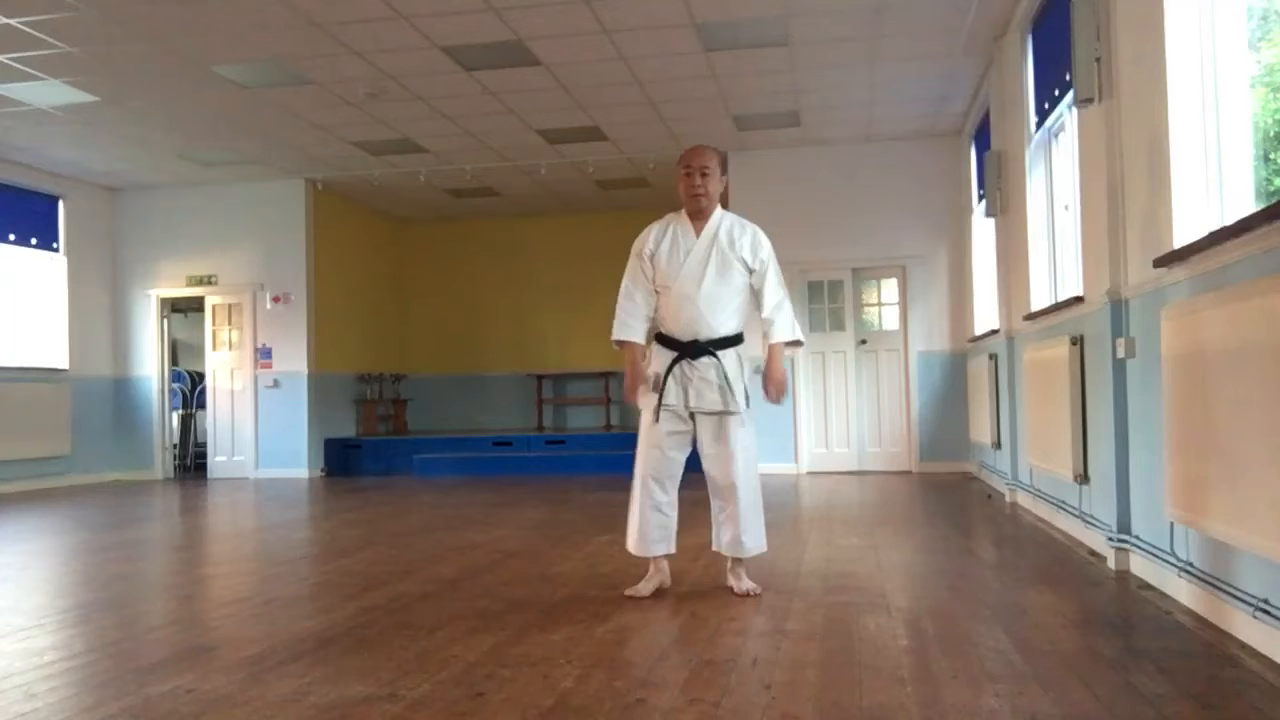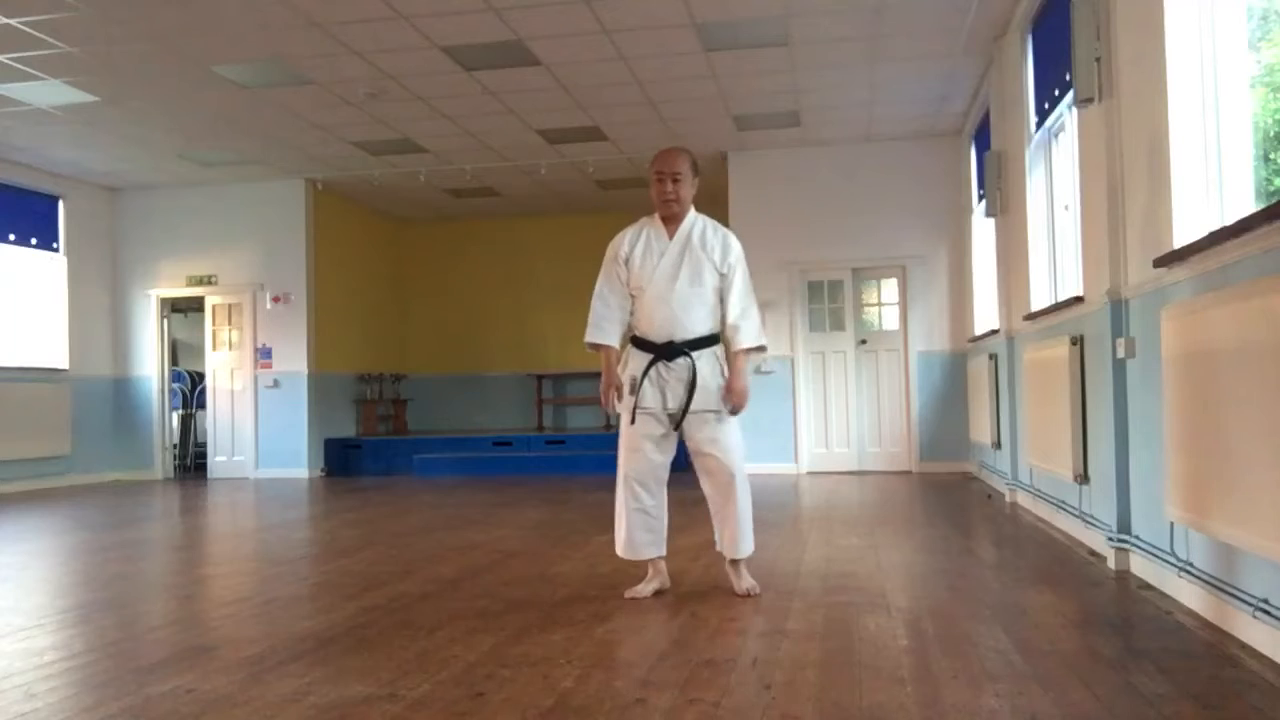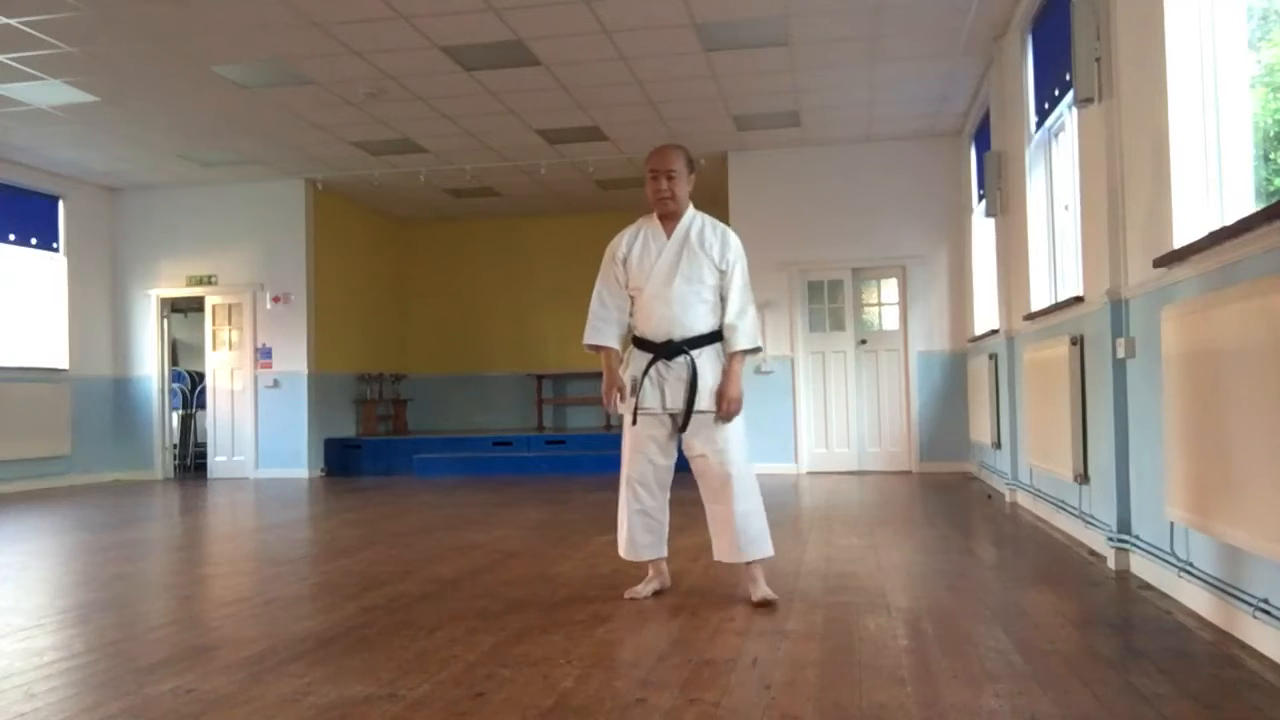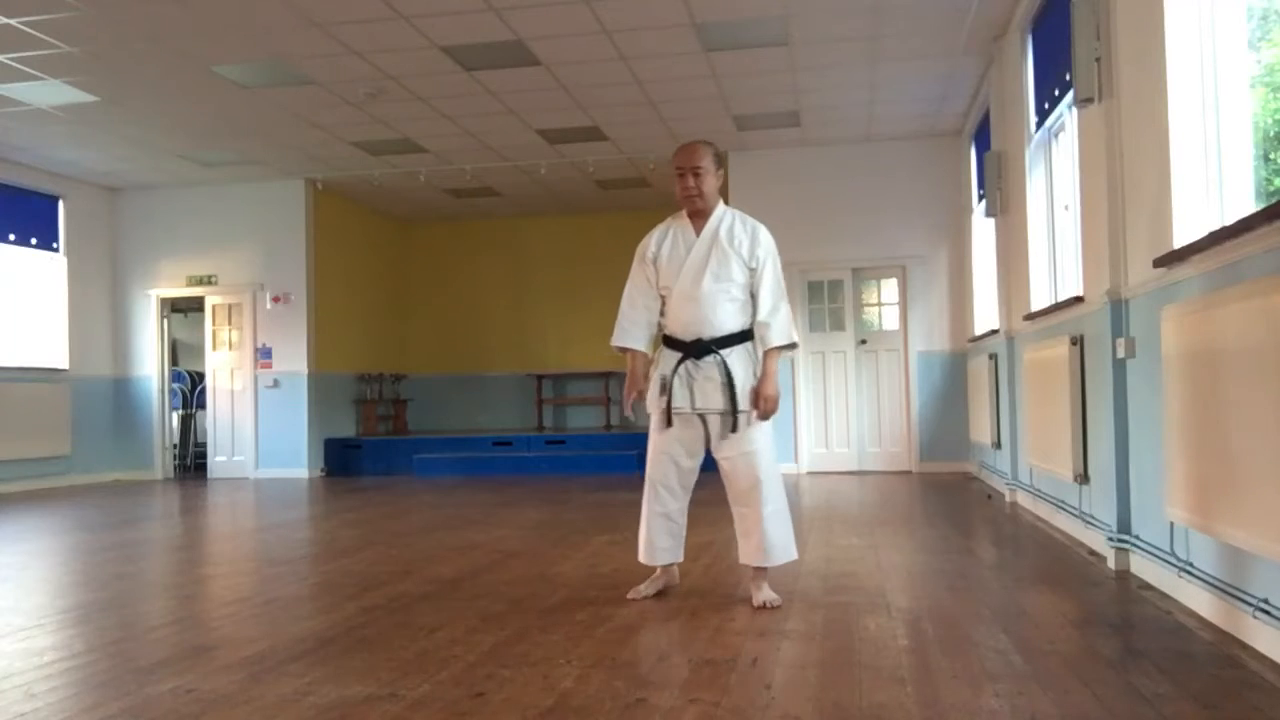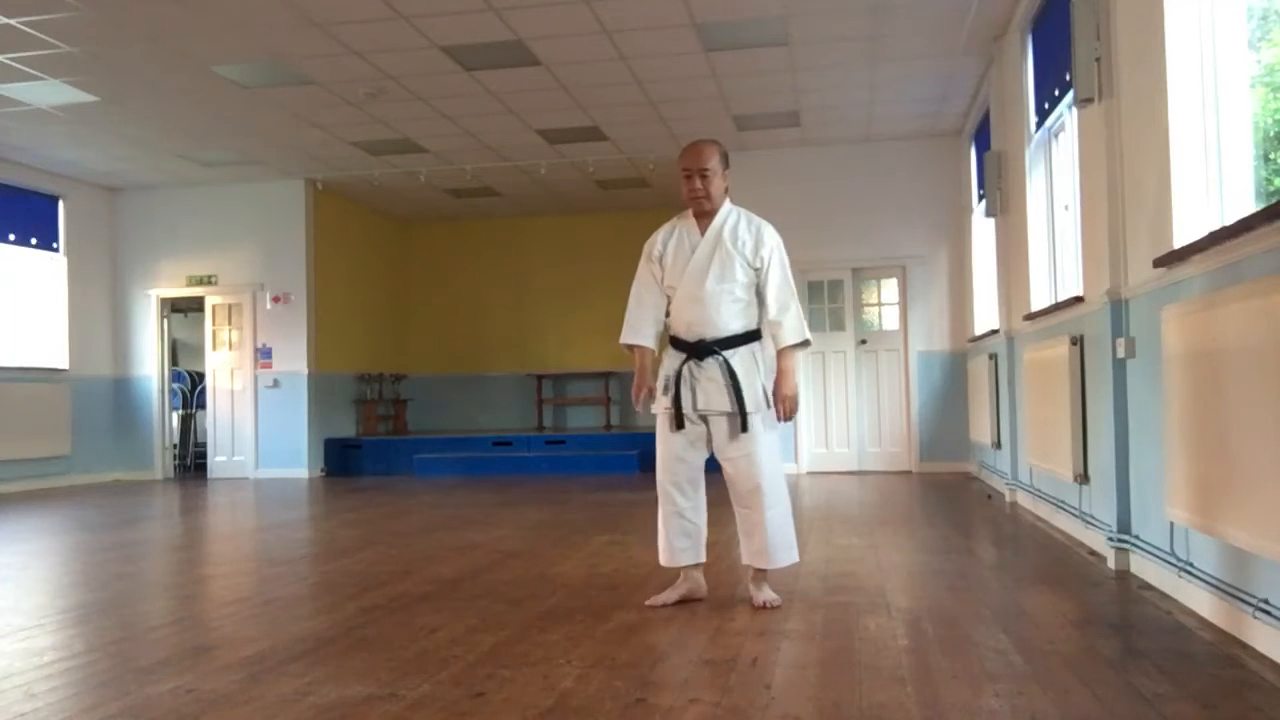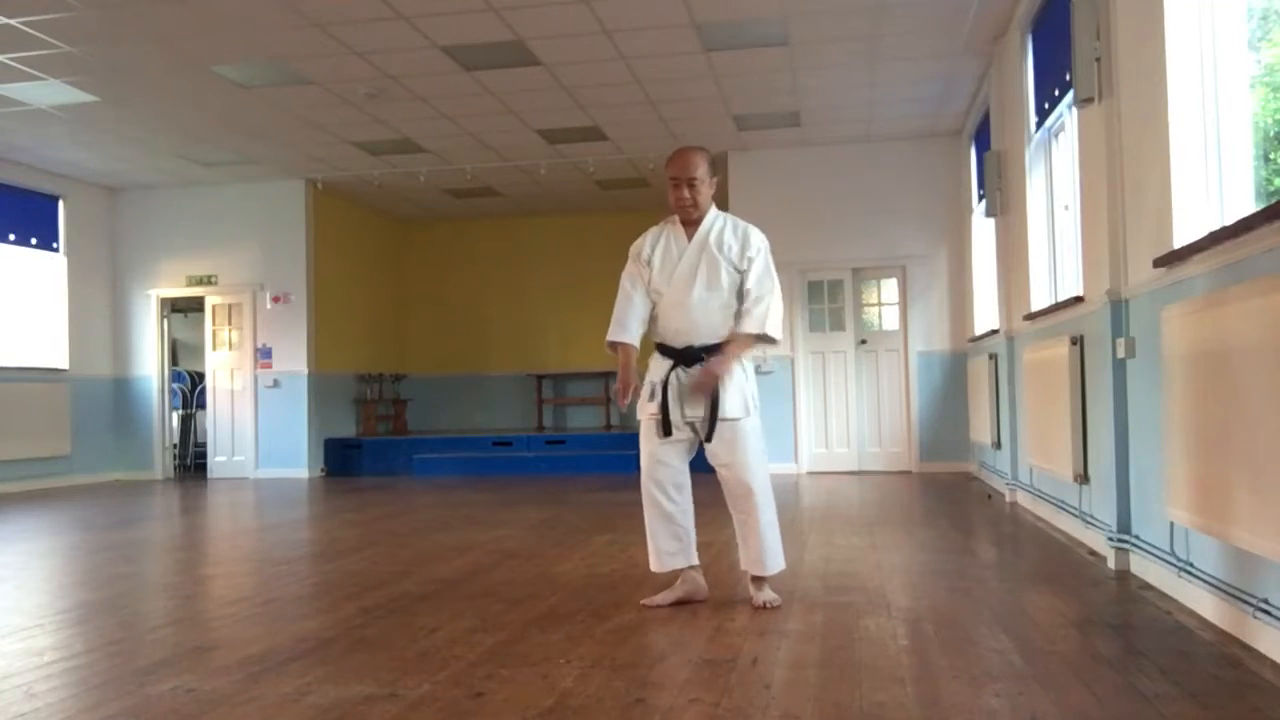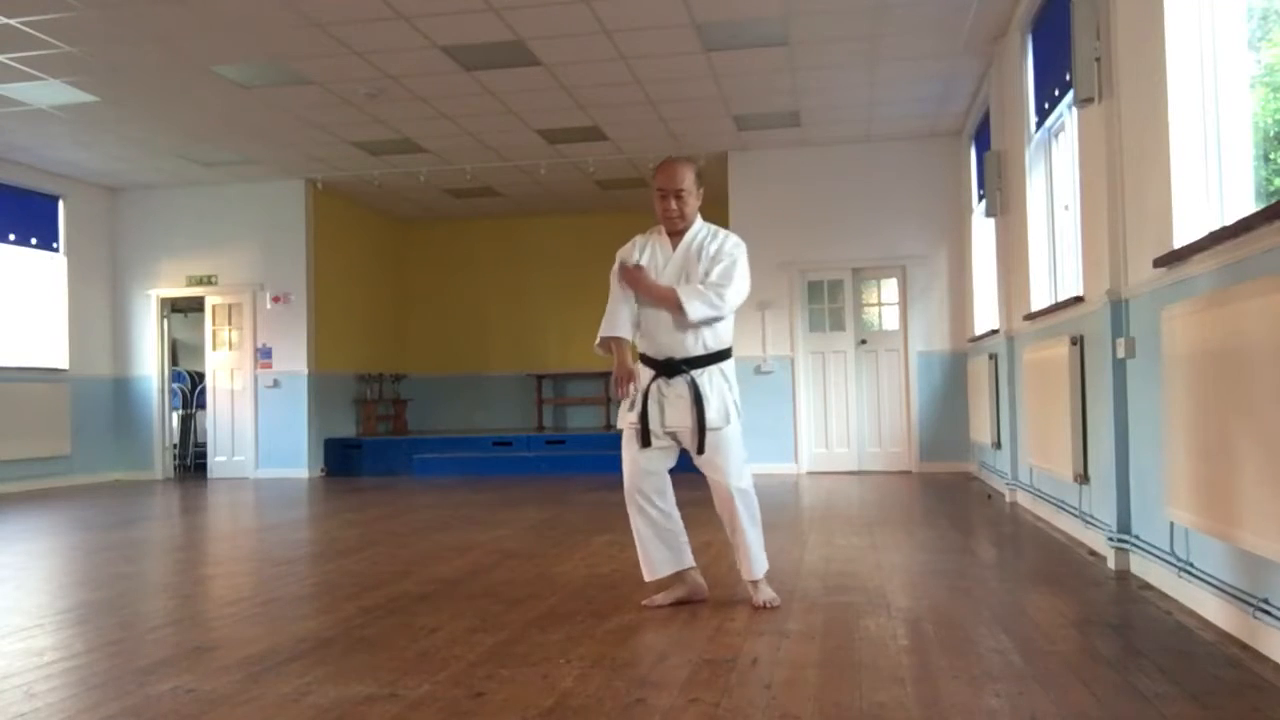
dt=0.3s
person 1, frame 1
left shoulder: (747, 237)
right shoulder: (654, 238)
left elbow: (772, 301)
right elbow: (635, 304)
left wrist: (775, 362)
right wrist: (634, 363)
left hip: (721, 367)
right hip: (666, 366)
left knee: (733, 471)
right knee: (655, 467)
left ankle: (735, 565)
right ankle: (657, 567)
person 1, frame 2
left shoulder: (720, 241)
right shoulder: (628, 243)
left elbow: (739, 309)
right elbow: (610, 309)
left wrist: (737, 372)
right wrist: (610, 369)
left hip: (701, 367)
right hip: (643, 369)
left knee: (725, 467)
right knee: (640, 473)
left ankle: (736, 563)
right ankle: (656, 569)
person 1, frame 3
left shoulder: (719, 238)
right shoulder: (626, 243)
left elbow: (738, 311)
right elbow: (609, 309)
left wrist: (734, 376)
right wrist: (611, 369)
left hip: (705, 368)
right hip: (646, 370)
left knee: (728, 472)
right knee: (642, 474)
left ankle: (753, 573)
right ankle: (656, 569)
person 1, frame 4
left shoulder: (751, 234)
right shoulder: (657, 241)
left elbow: (771, 307)
right elbow: (639, 310)
left wrist: (769, 373)
right wrist: (636, 371)
left hip: (734, 366)
right hip: (675, 369)
left knee: (753, 474)
right knee: (665, 475)
left ankle: (759, 576)
right ankle: (664, 569)
person 1, frame 5
left shoulder: (757, 233)
right shoulder: (664, 240)
left elbow: (780, 305)
right elbow: (647, 307)
left wrist: (785, 372)
right wrist: (643, 368)
left hip: (739, 366)
right hip: (681, 368)
left knee: (755, 474)
right knee: (677, 475)
left ankle: (759, 577)
right ankle: (690, 575)
person 1, frame 6
left shoulder: (744, 238)
right shoulder: (650, 244)
left elbow: (762, 304)
right elbow: (632, 307)
left wrist: (725, 360)
right wrist: (627, 365)
left hip: (726, 372)
right hip: (667, 373)
left knee: (745, 477)
right knee: (660, 476)
left ankle: (759, 579)
right ankle: (689, 576)
person 1, frame 7
left shoulder: (726, 246)
right shoulder: (635, 252)
left elbow: (716, 301)
right elbow: (620, 309)
left wrist: (651, 288)
right wrist: (621, 356)
left hip: (707, 381)
right hip: (650, 384)
left knee: (730, 480)
right knee: (641, 483)
left ankle: (756, 577)
right ankle: (685, 577)
